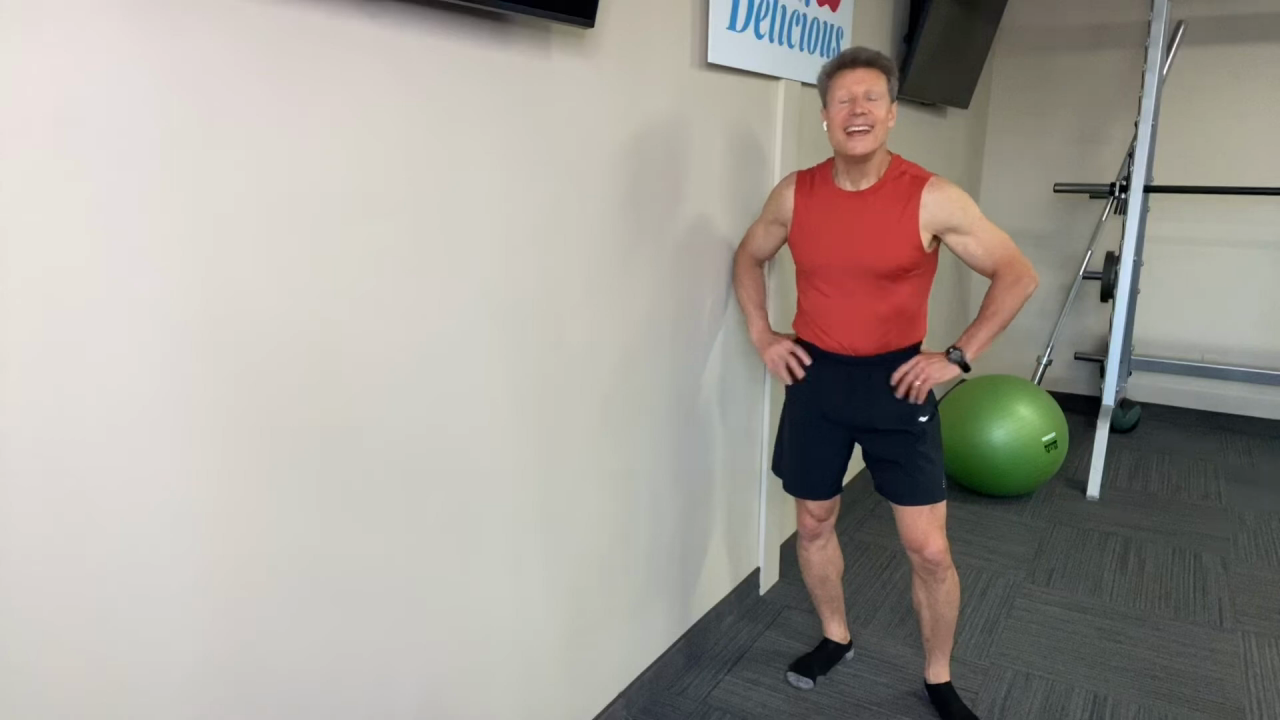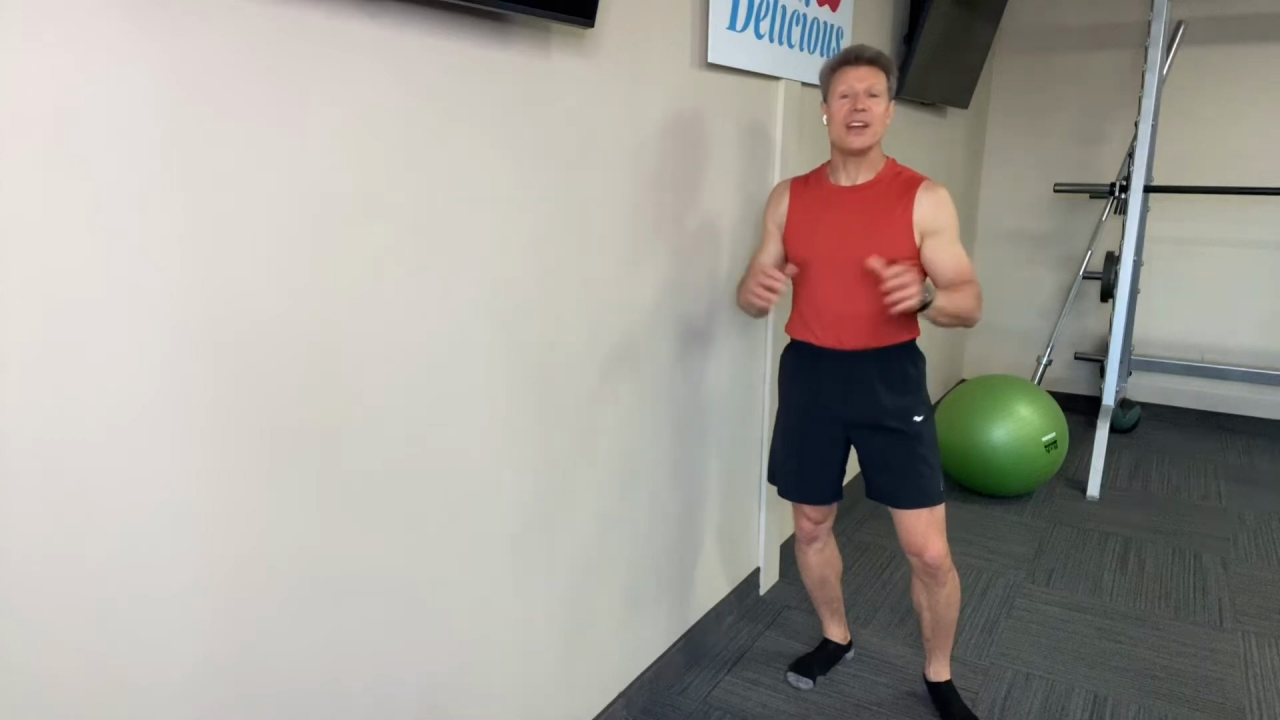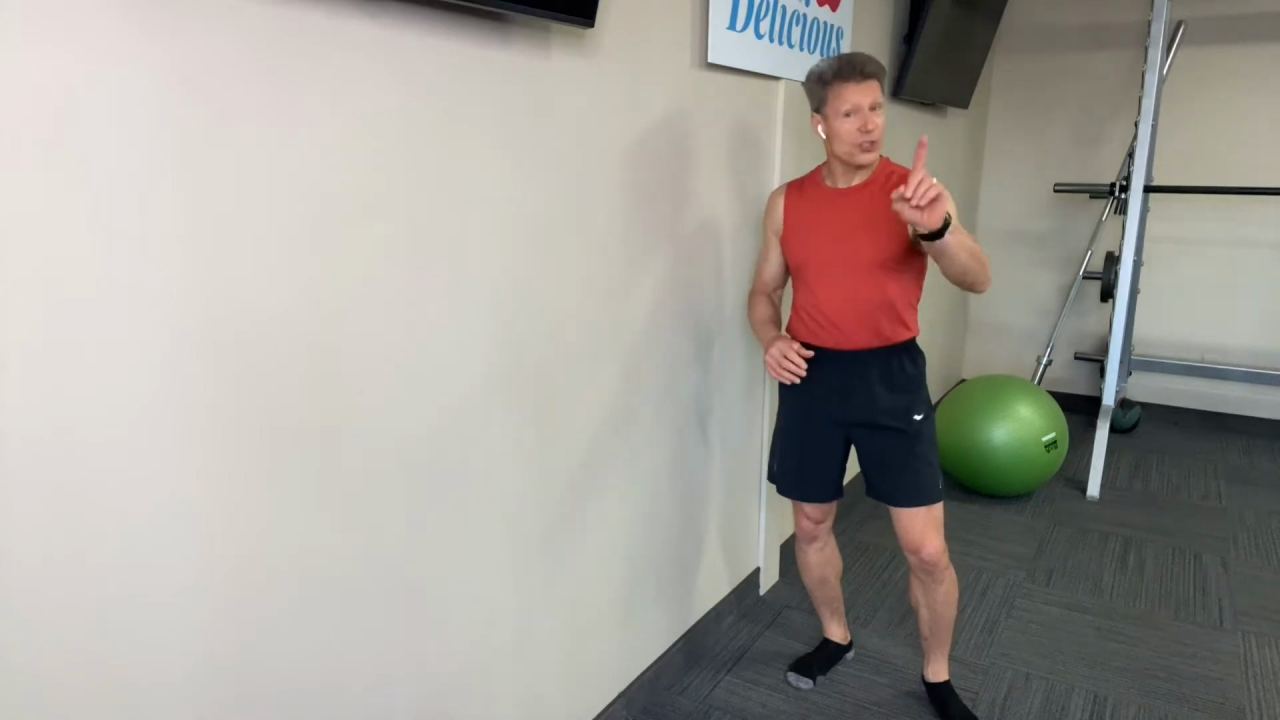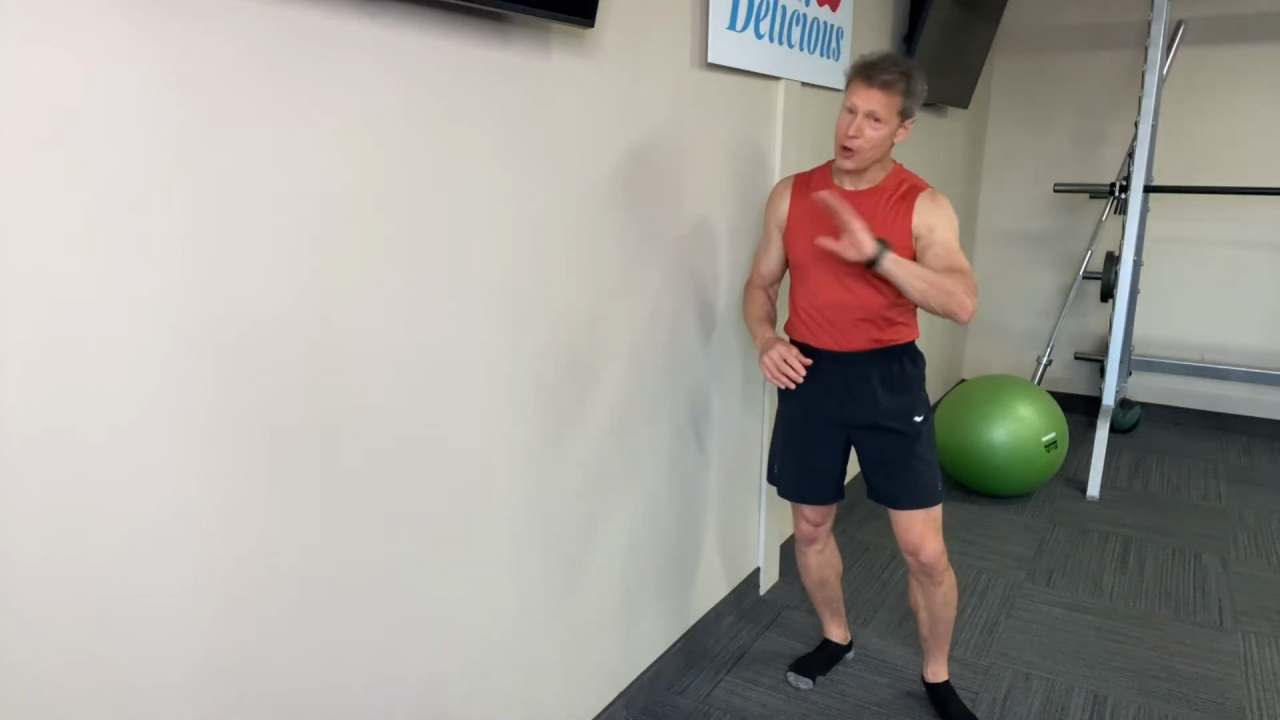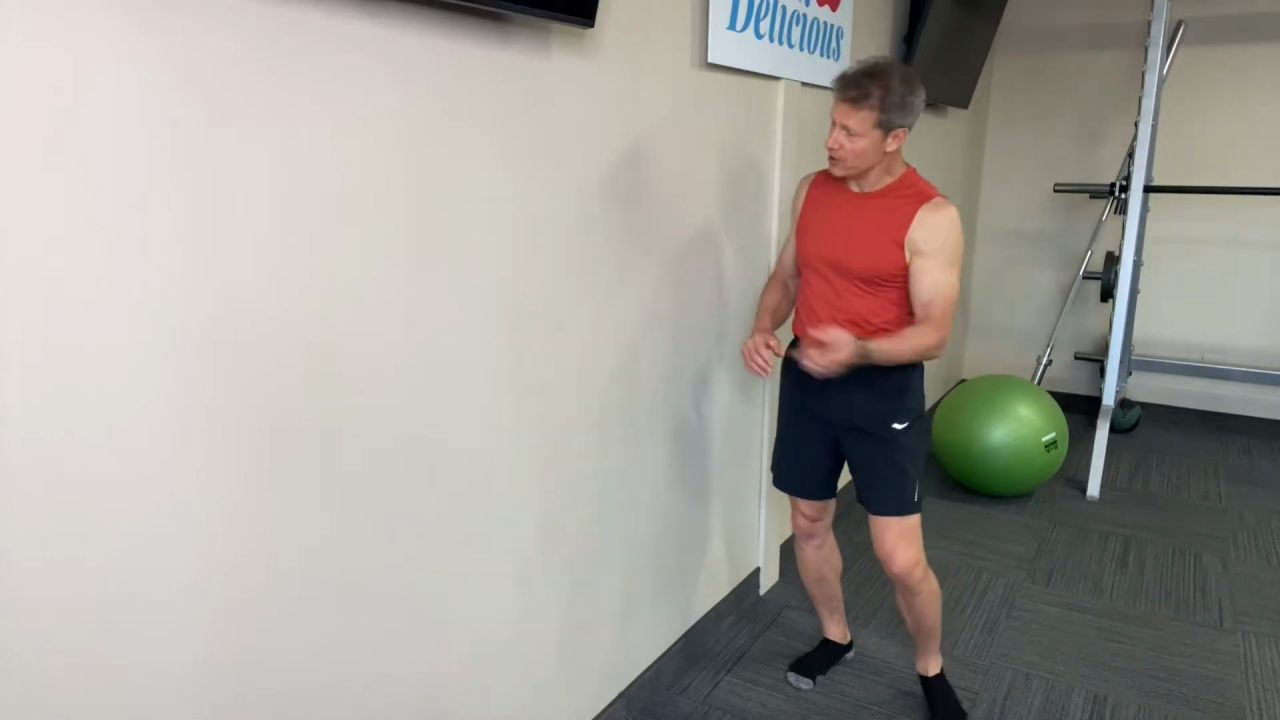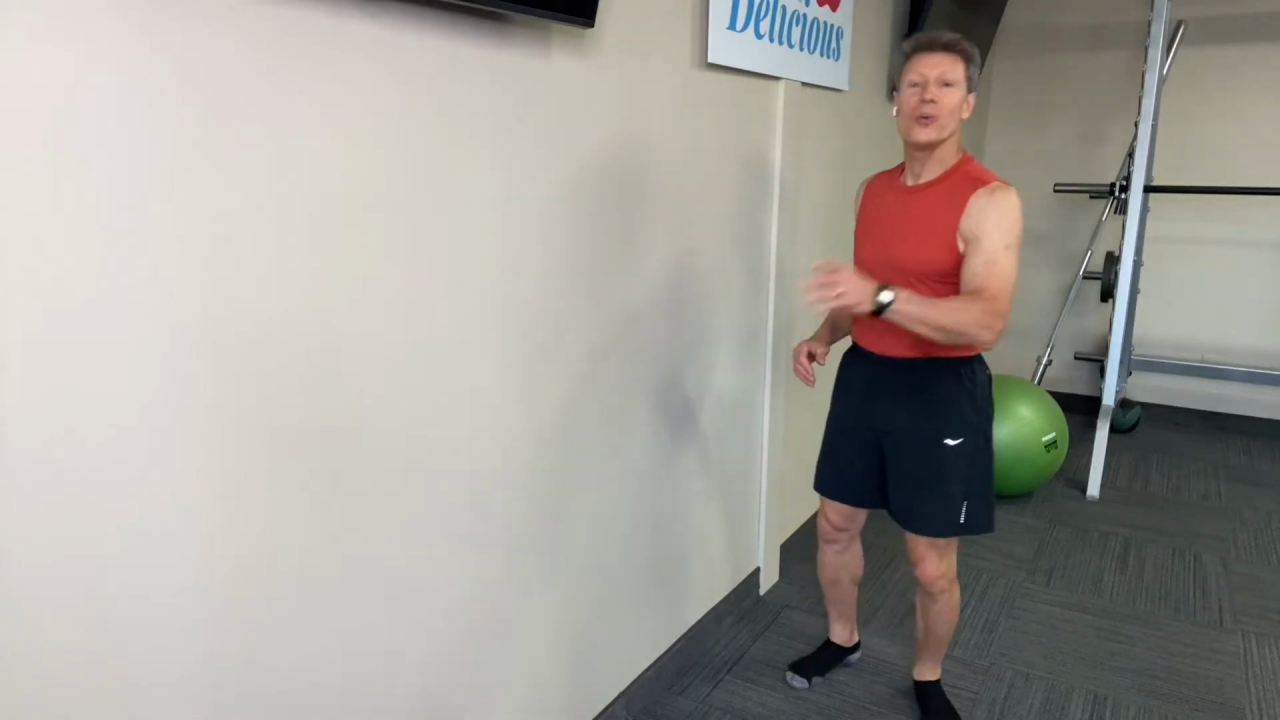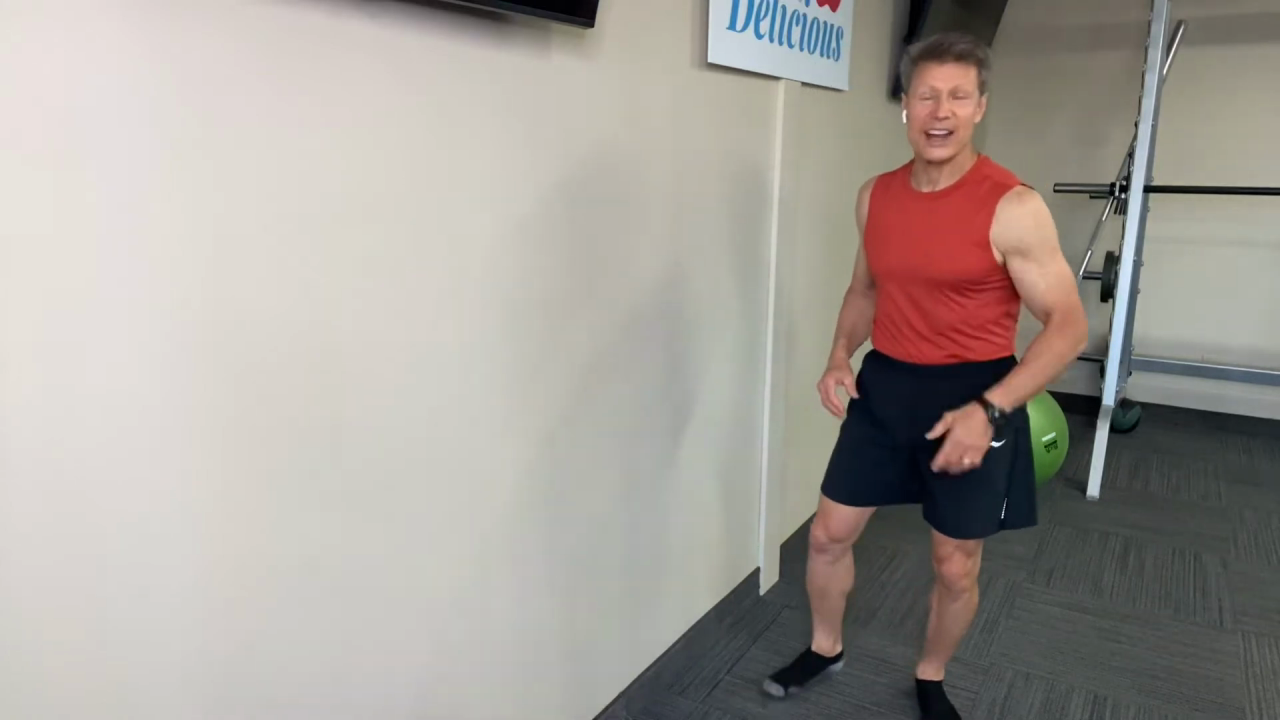
dt=0.7s
person 1, frame 1
left shoulder: (932, 197)
right shoulder: (794, 193)
left elbow: (1018, 276)
right elbow: (749, 257)
left wrist: (957, 356)
right wrist: (763, 331)
left hip: (898, 380)
right hip: (814, 376)
left knee: (928, 547)
right knee: (813, 522)
right ankle: (835, 637)
person 1, frame 2
left shoulder: (925, 198)
right shoulder: (789, 197)
left elbow: (968, 308)
right elbow: (757, 298)
left wrist: (922, 294)
right wrist: (754, 290)
left hip: (890, 378)
right hip: (809, 374)
left knee: (930, 552)
right knee: (810, 526)
right ankle: (836, 637)
person 1, frame 3
left shoulder: (914, 189)
right shoulder: (786, 201)
left elbow: (977, 279)
right elbow: (764, 290)
left wrist: (936, 226)
right wrist: (770, 340)
left hip: (889, 376)
right hip: (811, 376)
left knee: (926, 549)
right knee: (810, 524)
right ankle: (835, 636)
person 1, frame 4
left shoulder: (926, 206)
right shoulder: (791, 194)
left elbow: (961, 303)
right elbow: (759, 284)
left wrist: (873, 252)
right wrist: (766, 340)
left hip: (889, 379)
right hip: (809, 376)
left knee: (925, 551)
right knee: (810, 526)
right ankle: (836, 636)
person 1, frame 5
left shoulder: (931, 214)
right shoulder: (813, 189)
left elbow: (931, 332)
left wrist: (855, 349)
right wrist: (764, 328)
left hip: (881, 386)
right hip: (807, 375)
left knee: (900, 558)
right knee: (809, 521)
right ankle: (836, 636)
person 1, frame 6
left shoulder: (991, 200)
right shoulder: (873, 189)
left elbow: (984, 321)
left wrist: (879, 298)
right wrist: (824, 336)
left hip: (941, 393)
right hip: (864, 379)
left knee: (932, 566)
right knee: (835, 525)
right ankle: (841, 638)
person 1, frame 7
left shoulder: (1015, 209)
right shoulder: (875, 195)
left elbow: (1069, 327)
left wrist: (990, 409)
right wrist: (839, 358)
left hip: (971, 399)
right hip: (884, 386)
left knee: (956, 566)
right knee: (828, 533)
right ankle: (823, 648)
